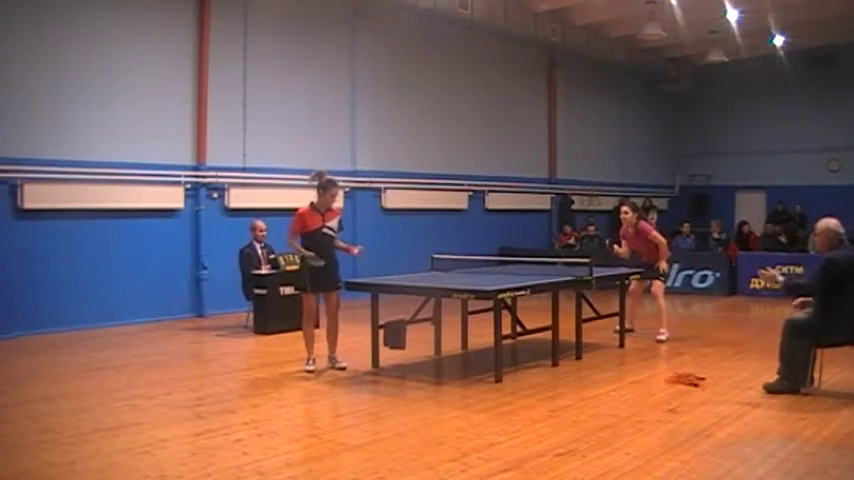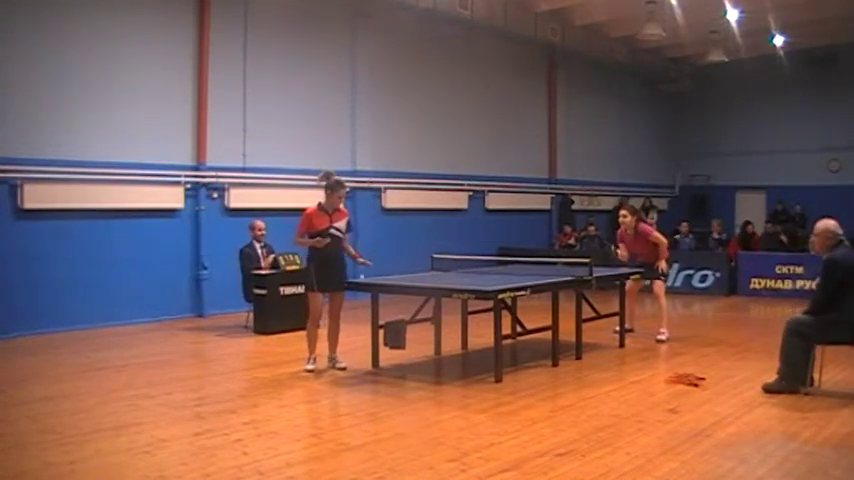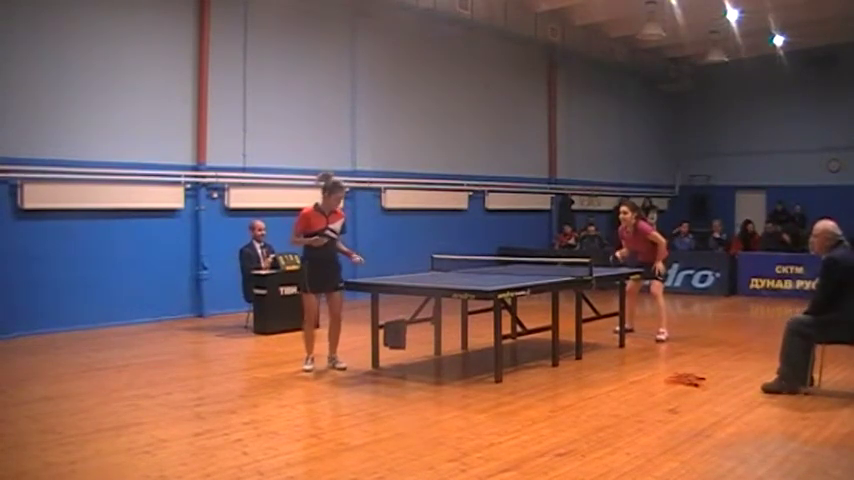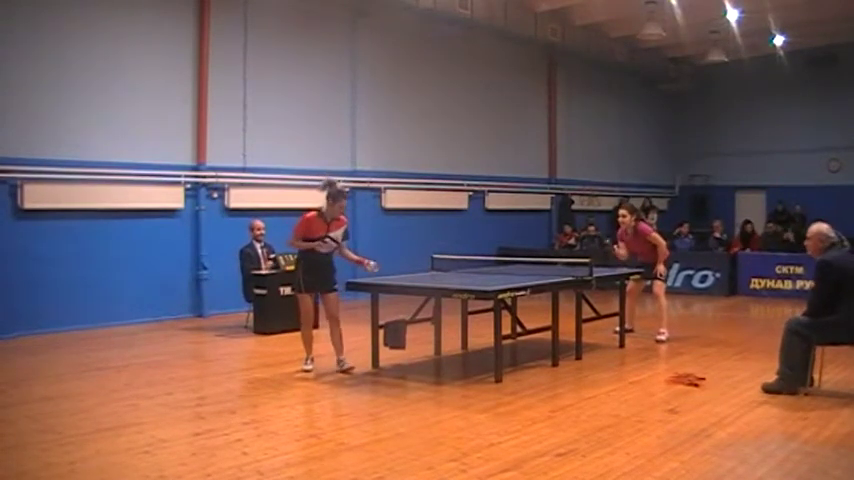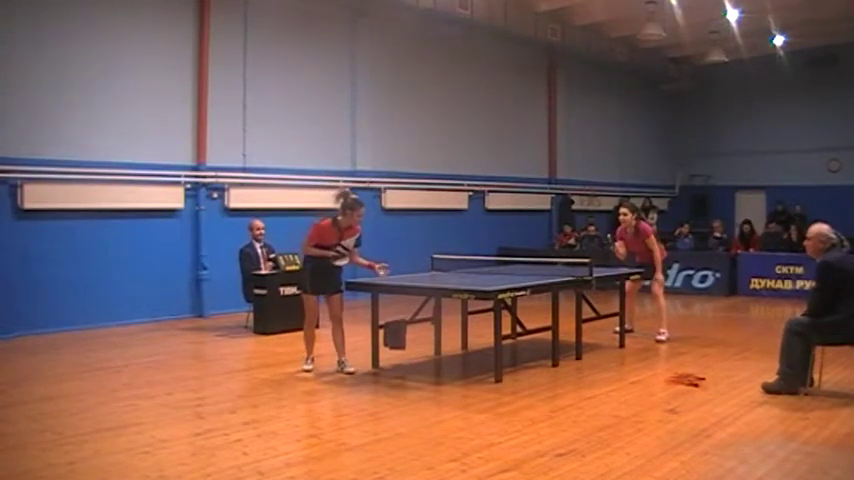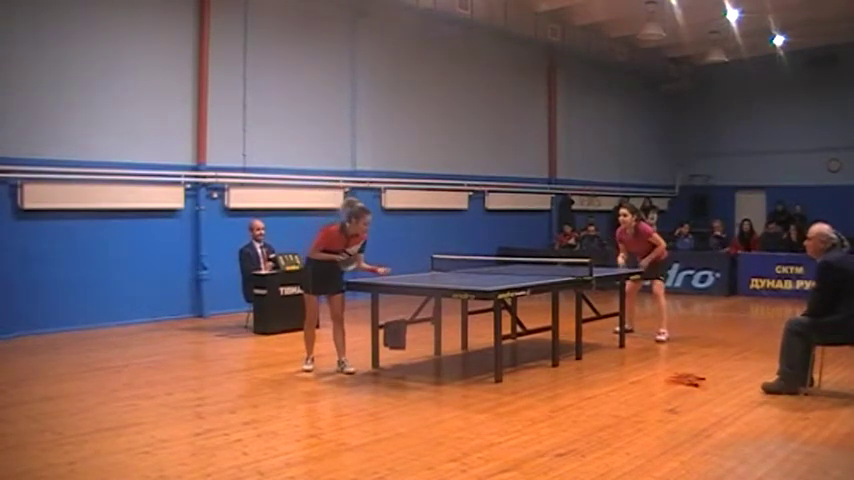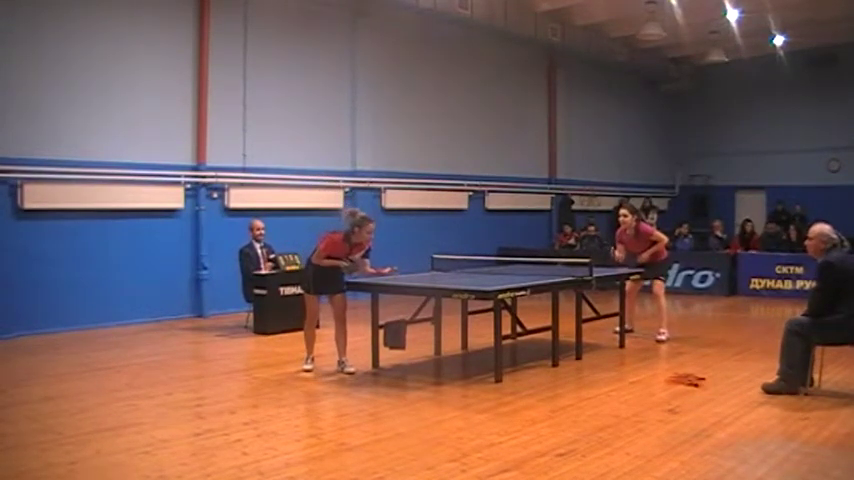
dt=0.4s
person 1, frame 1
left shoulder: (336, 214)
right shoulder: (303, 214)
right elbow: (291, 240)
left wrist: (349, 248)
right wrist: (304, 253)
left hip: (331, 267)
right hip: (310, 269)
left knee: (333, 315)
right knee: (309, 316)
left ankle: (332, 356)
right ankle: (310, 358)
person 1, frame 2
left shoulder: (344, 214)
right shoulder: (311, 214)
right elbow: (298, 239)
left wrist: (356, 257)
right wrist: (313, 242)
left hip: (338, 267)
right hip: (317, 268)
left knee: (335, 316)
right knee: (315, 316)
left ankle: (333, 356)
right ankle: (311, 357)
person 1, frame 3
left shoulder: (340, 216)
right shoulder: (307, 214)
right elbow: (294, 239)
left wrist: (349, 253)
right wrist: (310, 241)
left hip: (332, 268)
right hip: (312, 269)
left knee: (336, 316)
right knee: (311, 317)
left ankle: (333, 356)
right ankle: (309, 357)
person 1, frame 4
left shoulder: (342, 223)
right shoulder: (309, 219)
left elbow: (343, 250)
right elbow: (293, 242)
left wrist: (362, 261)
right wrist: (313, 245)
left hip: (327, 272)
right hip: (307, 272)
left knee: (334, 317)
right knee: (307, 319)
left ankle: (341, 359)
right ankle: (309, 357)
person 1, frame 5
left shoulder: (355, 231)
right shoulder: (323, 226)
left elbow: (354, 257)
right elbow: (306, 249)
left wrist: (373, 266)
right wrist: (327, 253)
left hip: (333, 275)
right hip: (314, 273)
left knee: (337, 318)
right knee: (311, 319)
left ankle: (342, 360)
right ankle: (309, 357)
person 1, frame 6
left shoulder: (361, 238)
right shoulder: (331, 232)
left elbow: (359, 263)
right elbow: (312, 253)
left wrist: (376, 269)
right wrist: (335, 256)
left hip: (335, 275)
right hip: (315, 274)
left knee: (338, 318)
right knee: (311, 319)
left ankle: (342, 360)
right ankle: (309, 357)
person 1, frame 7
left shoulder: (365, 245)
right shoulder: (334, 239)
left elbow: (365, 268)
right elbow: (315, 259)
left wrist: (382, 271)
right wrist: (338, 262)
left hip: (336, 276)
right hip: (316, 275)
left knee: (341, 318)
right knee: (312, 319)
left ankle: (342, 361)
right ankle: (309, 357)
person 2, frame 1
left shoulder: (834, 259)
left elbow: (812, 287)
left wrist: (779, 280)
right wrist: (812, 300)
left knee: (793, 325)
right knee: (803, 320)
left ankle: (790, 380)
right ankle: (801, 376)
person 2, frame 2
left shoulder: (834, 260)
left elbow: (824, 297)
left wrist: (806, 314)
right wrist: (808, 313)
left knee: (795, 325)
right knee: (803, 323)
left ankle: (789, 380)
right ankle: (800, 377)
person 2, frame 3
left shoulder: (833, 259)
left elbow: (822, 297)
left wrist: (806, 313)
right wrist: (809, 313)
left knee: (796, 325)
right knee: (803, 323)
left ankle: (788, 380)
right ankle: (800, 377)
person 2, frame 4
left shoulder: (826, 261)
left elbow: (818, 301)
left wrist: (805, 315)
right wrist: (807, 315)
left knee: (795, 326)
right knee: (803, 324)
left ankle: (788, 381)
right ankle: (801, 377)
person 2, frame 5
left shoulder: (827, 263)
left elbow: (819, 303)
left wrist: (805, 316)
right wrist: (807, 315)
left knee: (795, 326)
right knee: (803, 325)
left ankle: (788, 381)
right ankle: (801, 376)
person 2, frame 6
left shoulder: (827, 263)
left elbow: (819, 304)
left wrist: (804, 316)
right wrist: (807, 315)
left knee: (795, 326)
right knee: (803, 324)
left ankle: (788, 381)
right ankle: (801, 376)
person 2, frame 7
left shoulder: (828, 263)
left elbow: (819, 304)
left wrist: (805, 315)
right wrist: (807, 315)
left knee: (795, 326)
right knee: (803, 324)
left ankle: (788, 381)
right ankle: (801, 377)
person 3, frame 1
left shoulder: (642, 227)
right shoulder: (624, 231)
left elbow: (662, 242)
right elbow: (626, 253)
left wrist: (662, 260)
right wrist: (617, 250)
left hip: (659, 262)
right hip: (646, 261)
left knee: (657, 292)
right knee: (633, 291)
left ankle: (663, 330)
right ankle: (629, 324)
person 3, frame 2
left shoulder: (642, 229)
right shoulder: (621, 233)
left elbow: (663, 242)
right elbow: (626, 256)
left wrist: (661, 260)
right wrist: (620, 254)
left hip: (657, 262)
right hip: (642, 262)
left knee: (658, 292)
right knee: (629, 290)
left ankle: (664, 330)
right ankle: (628, 324)
person 3, frame 3
left shoulder: (642, 227)
right shoulder: (622, 230)
left elbow: (662, 242)
right elbow: (627, 249)
left wrist: (659, 261)
right wrist: (620, 253)
left hip: (656, 261)
right hip: (642, 261)
left knee: (656, 291)
right knee: (630, 290)
left ankle: (663, 330)
right ankle: (628, 324)
person 3, frame 4
left shoulder: (642, 229)
right shoulder: (622, 233)
left elbow: (662, 244)
right elbow: (624, 255)
left wrist: (660, 263)
right wrist: (616, 251)
left hip: (659, 261)
right hip: (644, 262)
left knee: (658, 292)
right knee: (630, 291)
left ankle: (664, 330)
right ankle: (629, 325)
person 3, frame 5
left shoulder: (643, 228)
right shoulder: (621, 231)
left elbow: (656, 250)
right elbow: (622, 255)
left wrist: (658, 272)
right wrist: (616, 248)
left hip: (657, 262)
right hip: (641, 262)
left knee: (657, 292)
right knee: (629, 291)
left ankle: (663, 330)
right ankle: (628, 325)
person 3, frame 6
left shoulder: (643, 229)
right shoulder: (620, 233)
left elbow: (662, 244)
right elbow: (624, 252)
left wrist: (648, 260)
right wrist: (621, 258)
left hip: (658, 261)
right hip: (642, 262)
left knee: (657, 291)
right knee: (629, 291)
left ankle: (663, 330)
right ankle: (628, 325)
person 3, frame 7
left shoulder: (643, 229)
right shoulder: (620, 233)
left elbow: (664, 240)
right elbow: (622, 255)
left wrist: (648, 253)
right wrist: (617, 255)
left hip: (658, 261)
right hip: (642, 262)
left knee: (658, 292)
right knee: (629, 291)
left ankle: (664, 330)
right ankle: (628, 325)
